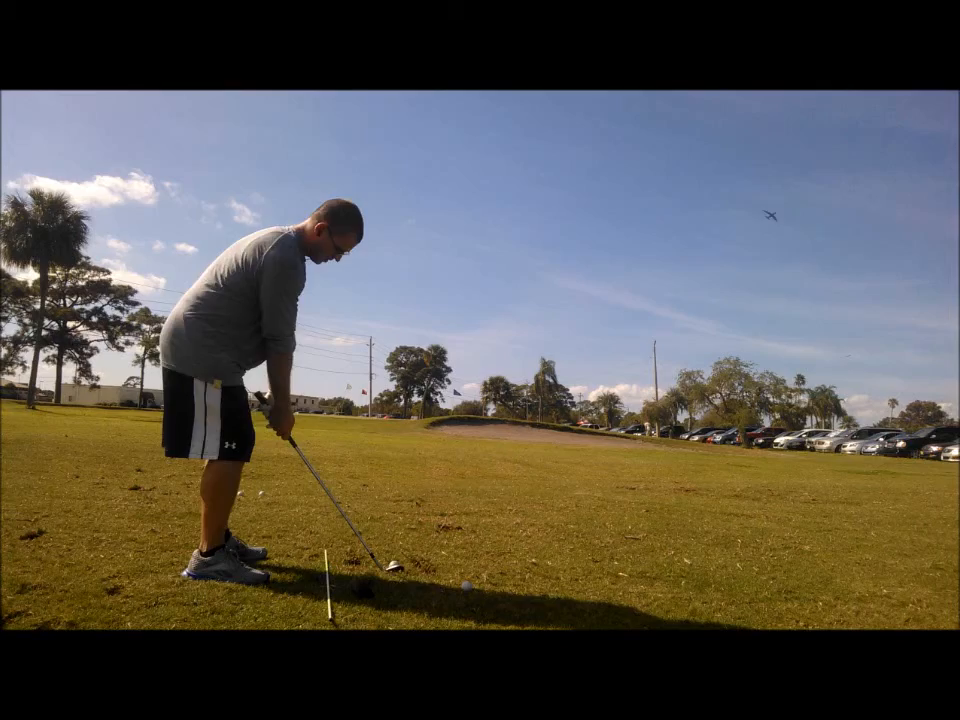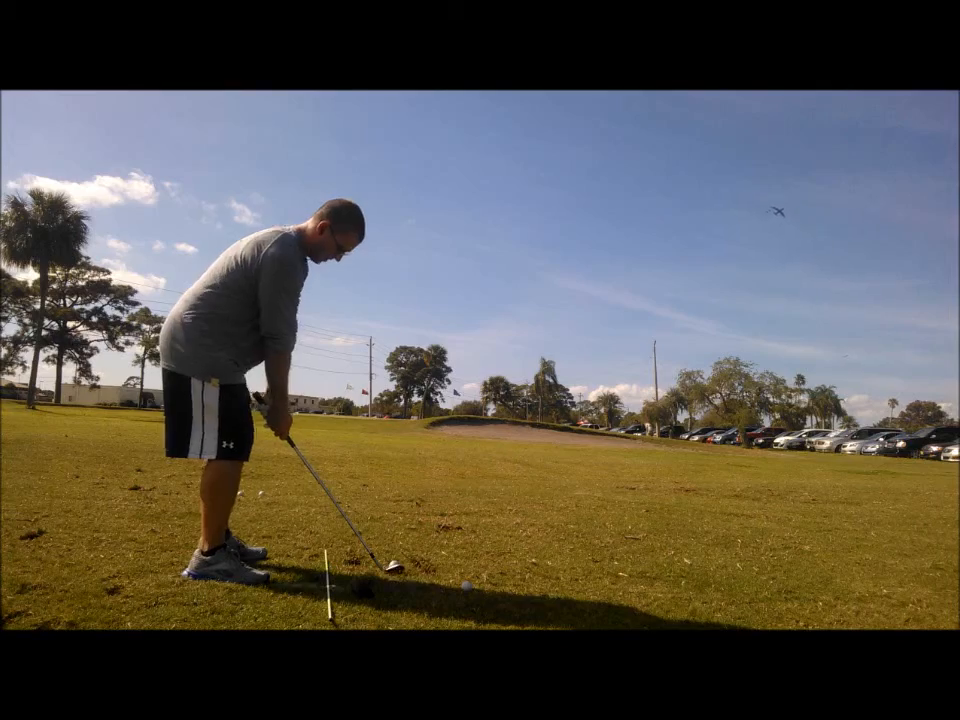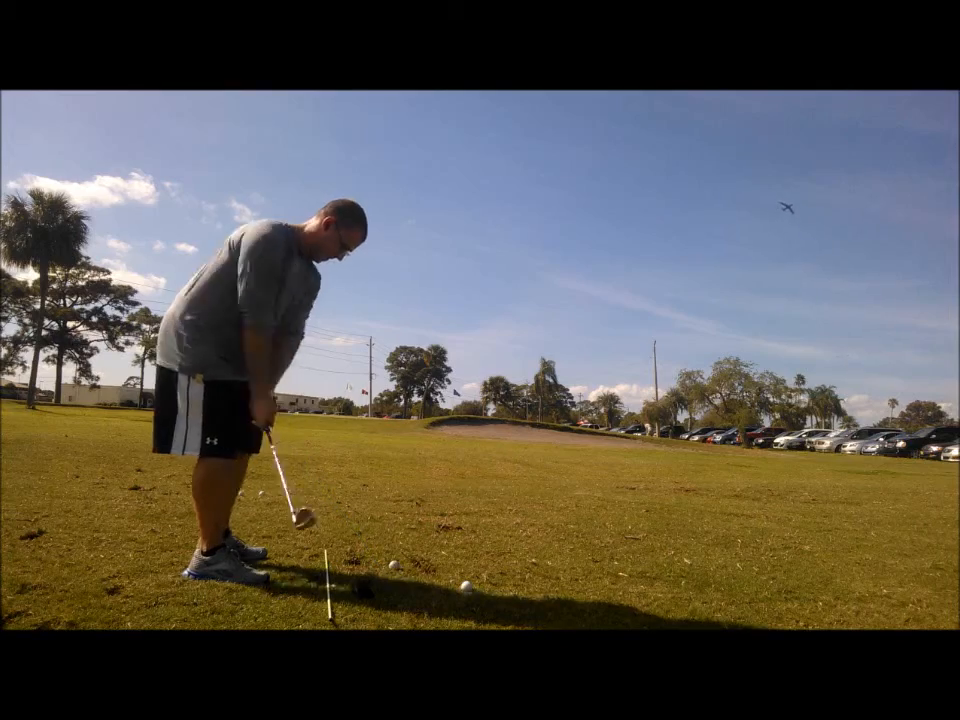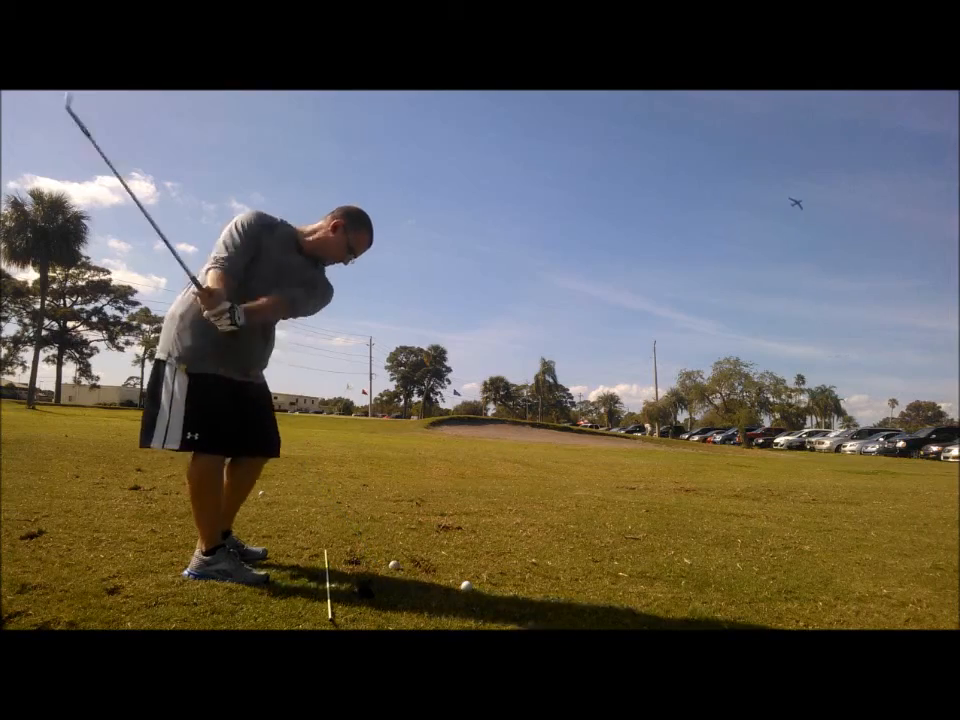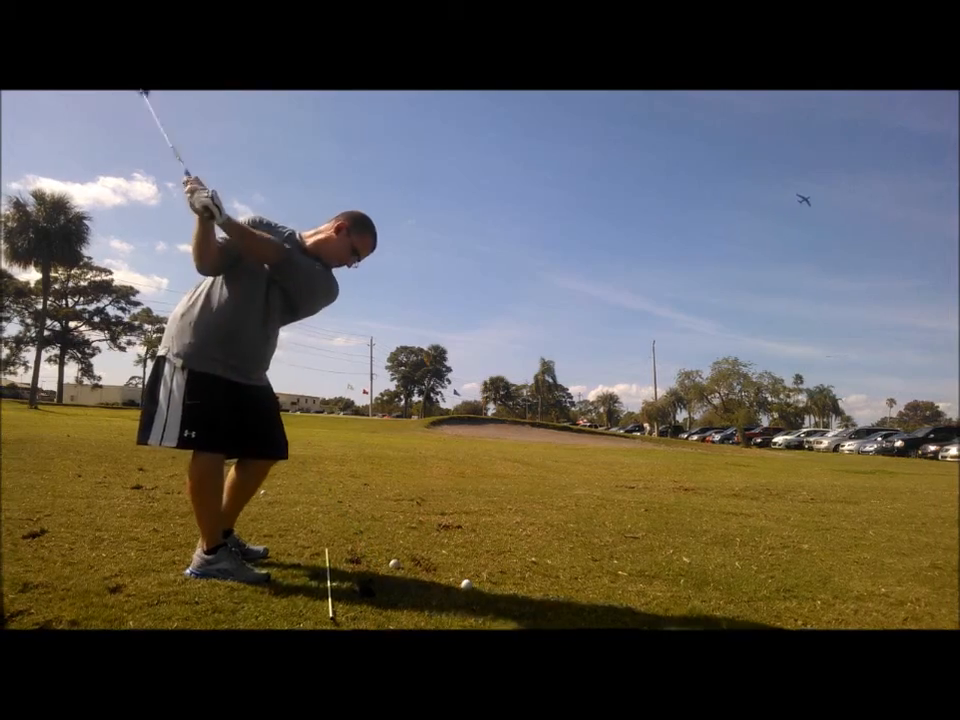
dt=0.3s
person 1, frame 1
left shoulder: (278, 244)
right shoulder: (284, 257)
left elbow: (274, 333)
right elbow: (279, 339)
left wrist: (276, 398)
right wrist: (282, 404)
left hip: (211, 352)
right hip: (200, 352)
left knee: (233, 450)
right knee: (227, 452)
left ankle: (219, 539)
right ankle: (208, 556)
person 1, frame 2
left shoulder: (283, 249)
right shoulder: (283, 255)
left elbow: (282, 334)
right elbow: (277, 338)
left wrist: (273, 394)
right wrist: (279, 403)
left hip: (215, 354)
right hip: (198, 351)
left knee: (233, 450)
right knee: (226, 452)
left ankle: (219, 538)
right ankle: (209, 555)
person 1, frame 3
left shoulder: (310, 280)
right shoulder: (269, 239)
left elbow: (290, 335)
right elbow: (253, 319)
left wrist: (267, 390)
right wrist: (259, 394)
left hip: (234, 362)
right hip: (193, 351)
left knee: (240, 448)
right knee: (215, 450)
left ankle: (220, 537)
right ankle: (208, 555)
person 1, frame 4
left shoulder: (318, 287)
right shoulder: (258, 226)
left elbow: (278, 304)
right elbow: (221, 267)
left wrist: (235, 314)
right wrist: (218, 299)
left hip: (243, 364)
right hip: (193, 347)
left knee: (256, 451)
right knee: (209, 449)
left ankle: (221, 537)
right ankle: (209, 554)
person 1, frame 5
left shoulder: (323, 285)
right shoulder: (259, 227)
left elbow: (276, 257)
right elbow: (208, 263)
left wrist: (218, 215)
right wrist: (205, 216)
left hip: (246, 372)
right hip: (193, 351)
left knee: (264, 453)
right knee: (210, 449)
left ankle: (223, 535)
right ankle: (210, 553)
